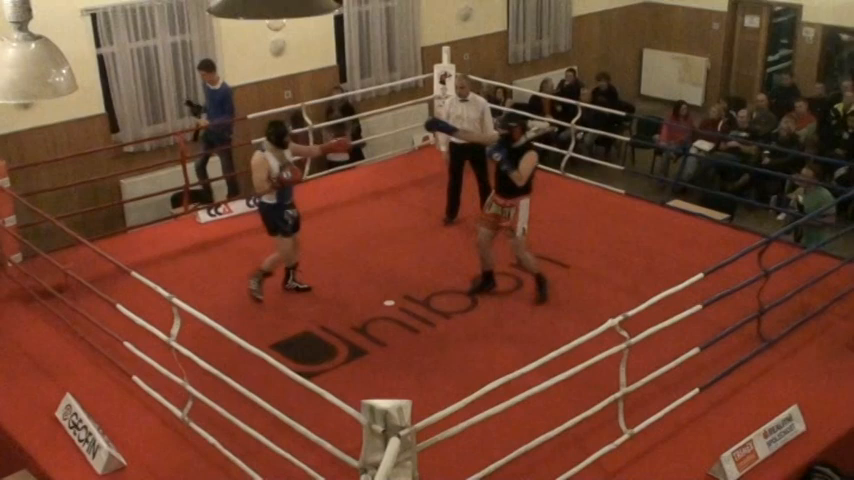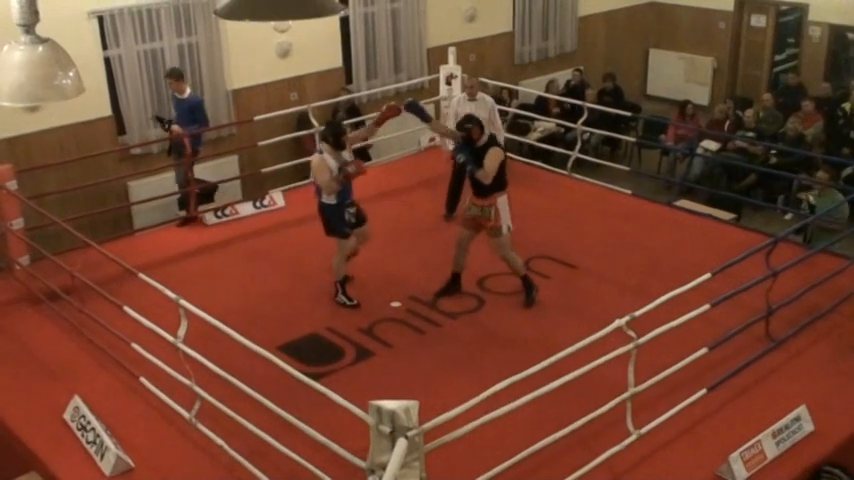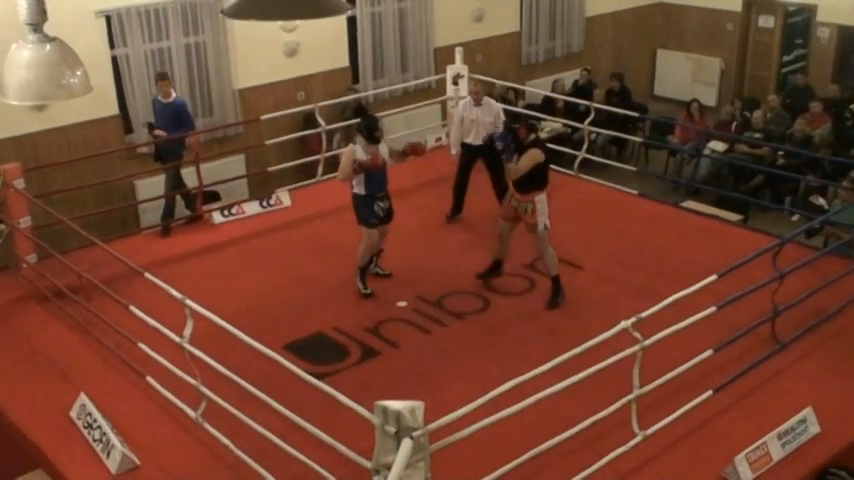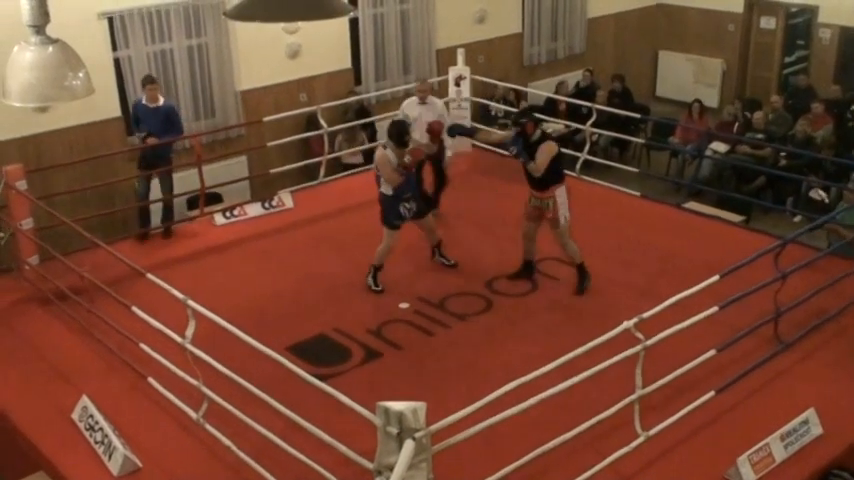
dt=0.5s
person 1, frame 1
left shoulder: (529, 152)
right shoulder: (499, 139)
left elbow: (520, 180)
right elbow: (472, 136)
left wrist: (503, 161)
right wrist: (446, 127)
left hip: (516, 204)
right hip: (497, 199)
left knee: (519, 250)
right knee: (482, 241)
left ankle: (540, 281)
right ankle: (487, 280)
person 1, frame 2
left shoulder: (494, 150)
right shoulder: (468, 141)
left elbow: (486, 178)
right elbow: (444, 131)
left wrist: (467, 163)
right wrist: (423, 115)
left hip: (494, 203)
right hip: (476, 201)
left knee: (504, 251)
right knee: (461, 242)
left ankle: (528, 285)
right ankle: (455, 282)
person 1, frame 3
left shoulder: (535, 151)
right shoulder: (521, 141)
left elbow: (513, 173)
left wrist: (505, 150)
left hip: (533, 199)
right hip: (517, 194)
left knee: (542, 245)
right knee: (502, 232)
left ankle: (557, 288)
right ankle: (496, 267)
person 1, frame 4
left shoulder: (547, 144)
right shoulder: (522, 137)
left elbow: (538, 171)
right elbow: (493, 137)
left wrist: (520, 153)
right wrist: (467, 131)
left hip: (553, 195)
right hip: (536, 194)
left knee: (564, 240)
right knee: (527, 234)
left ankle: (582, 273)
right ankle: (528, 269)
person 2, frame 1
left shoulder: (287, 148)
right shoulder: (260, 159)
left elbow: (309, 151)
right elbow: (260, 188)
left wrist: (330, 147)
right wrist: (280, 182)
left hip: (287, 204)
right hip: (272, 208)
left knee: (294, 243)
right knee: (284, 251)
left ankle: (290, 280)
right ankle: (257, 279)
person 2, frame 2
left shoulder: (344, 145)
right shoulder: (319, 160)
left elbow: (366, 132)
right elbow: (328, 190)
left wrist: (382, 118)
right wrist: (346, 176)
left hip: (347, 202)
right hip: (332, 208)
left knee: (364, 234)
right knee: (342, 249)
left ankle: (341, 264)
right ankle: (340, 293)
person 2, frame 3
left shoulder: (381, 144)
right shoulder: (352, 151)
left elbow: (396, 157)
right elbow: (342, 176)
left wrist: (408, 152)
right wrist: (360, 167)
left hip: (382, 195)
right hip: (365, 199)
left knee: (382, 233)
right knee: (369, 240)
left ankle: (373, 265)
right ankle: (361, 277)
person 2, frame 4
left shoulder: (407, 147)
right shoulder: (382, 155)
left elbow: (423, 151)
right elbow: (393, 181)
right wrist: (406, 166)
left hip: (411, 195)
right hip: (392, 200)
left knee: (430, 228)
right knee: (389, 243)
left ankle: (438, 255)
right ankle: (373, 276)
person 3, frame 1
left shoulder: (225, 91)
right shoulder: (207, 86)
left elbow: (230, 116)
left wrist: (209, 122)
right wrist: (204, 115)
left hip: (222, 134)
right hip: (209, 132)
left knee: (227, 168)
right knee: (199, 165)
left ankle: (234, 195)
right ankle: (208, 197)
person 3, frame 2
left shoulder: (195, 100)
right shoulder: (175, 97)
left elbow: (204, 124)
left wrist: (182, 130)
right wrist: (173, 125)
left hip: (190, 144)
right hip: (177, 143)
left knee: (183, 179)
right knee: (180, 181)
right ankle: (191, 212)
person 3, frame 3
left shoulder: (179, 104)
right shoulder: (156, 102)
left elbow: (190, 128)
left wrist: (167, 135)
right wrist: (153, 130)
left hip: (175, 150)
right hip: (161, 149)
left knee: (170, 187)
right knee: (177, 183)
left ankle: (166, 222)
right ankle: (194, 210)
person 3, frame 4
left shoulder: (169, 108)
right shoulder: (137, 106)
left elbow: (179, 131)
left wrist: (159, 141)
right wrist: (139, 135)
left hip: (163, 155)
right hip: (145, 155)
left knee: (166, 191)
right knee: (141, 193)
left ankle: (167, 224)
right ankle: (143, 228)
person 4, frame 1
left shoulder: (481, 103)
right shoulder: (449, 103)
left elbow: (489, 128)
right wrist: (443, 149)
left hip: (476, 145)
right hip: (456, 146)
left knee: (483, 180)
right knee: (454, 180)
right ankle: (451, 214)
person 4, frame 2
left shoulder: (488, 102)
right shoulder: (456, 102)
left elbow: (497, 125)
right elbow: (450, 126)
right knee: (457, 178)
right ankle: (450, 210)
person 4, frame 3
left shoulder: (494, 106)
right shoulder: (462, 106)
left elbow: (502, 129)
right elbow: (456, 129)
right wrist: (454, 150)
left hip: (488, 146)
right hip: (468, 146)
left knee: (498, 179)
right knee: (461, 179)
right ankle: (455, 211)
person 4, frame 4
left shoulder: (438, 105)
right shoulder: (407, 105)
left knee: (441, 178)
right knee: (415, 180)
left ankle: (432, 205)
right ankle: (428, 206)
